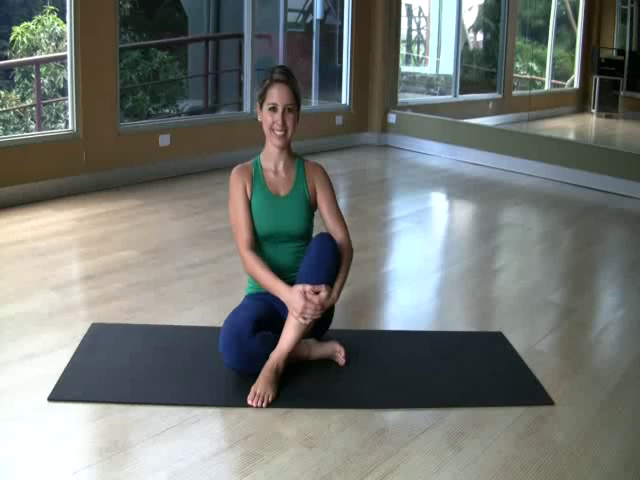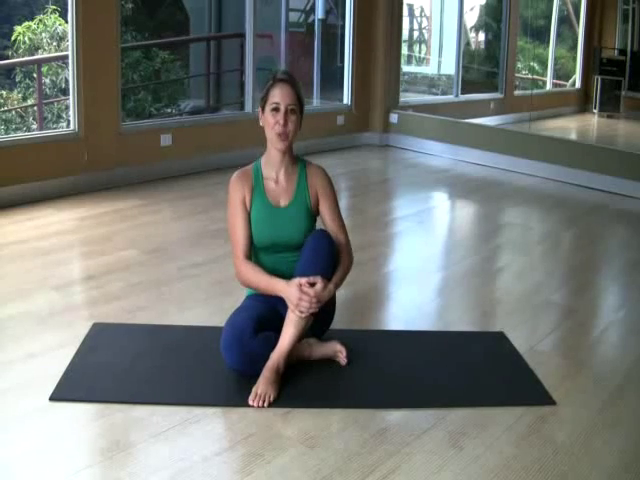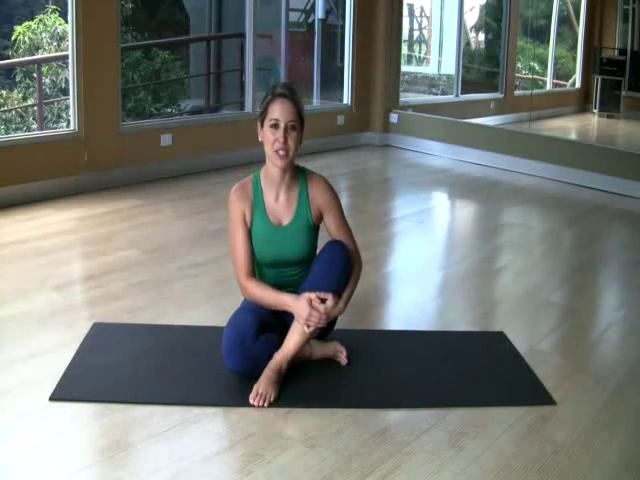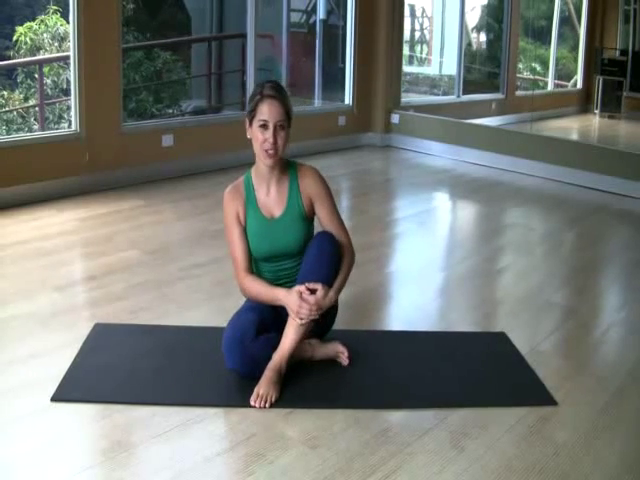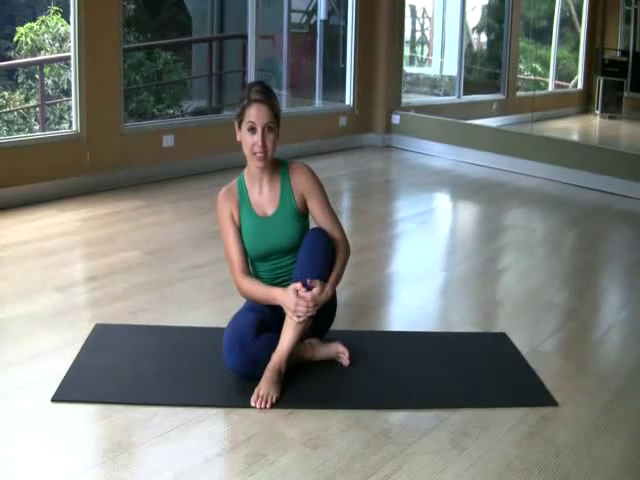
dt=0.7s
person 1, frame 1
left shoulder: (313, 174)
right shoulder: (242, 176)
left elbow: (343, 243)
right elbow: (247, 253)
left wrist: (333, 291)
right wrist: (286, 293)
left hip: (309, 302)
right hip: (265, 296)
left knee: (324, 245)
right knee: (232, 347)
left ankle: (276, 361)
right ankle: (307, 347)
person 1, frame 2
left shoulder: (316, 177)
right shoulder: (242, 181)
left elbow: (345, 251)
right elbow: (242, 266)
left wrist: (329, 287)
right wrist: (284, 288)
left hip: (310, 304)
right hip: (266, 297)
left knee: (320, 242)
right knee: (234, 347)
left ankle: (276, 361)
right ankle: (309, 348)
person 1, frame 3
left shoulder: (318, 190)
right shoulder: (242, 195)
left elbow: (353, 258)
right elbow: (246, 281)
left wrist: (340, 302)
right wrist: (291, 302)
left hip: (311, 307)
right hip: (266, 303)
left knee: (336, 254)
right knee: (235, 351)
left ankle: (278, 363)
right ankle: (310, 349)
person 1, frame 4
left shoulder: (308, 180)
right shoulder: (235, 195)
left elbow: (346, 248)
right elbow: (245, 278)
left wrist: (331, 293)
right wrist: (284, 297)
left hip: (310, 304)
right hip: (267, 301)
left knee: (325, 243)
right knee: (235, 351)
left ankle: (278, 363)
right ankle: (311, 349)
person 1, frame 5
left shoulder: (300, 176)
right shoulder: (229, 198)
left elbow: (341, 243)
right elbow: (242, 279)
left wrist: (327, 288)
right wrist: (282, 295)
left hip: (310, 303)
right hip: (268, 301)
left knee: (318, 239)
right knee: (236, 351)
left ankle: (278, 362)
right ankle: (312, 349)
